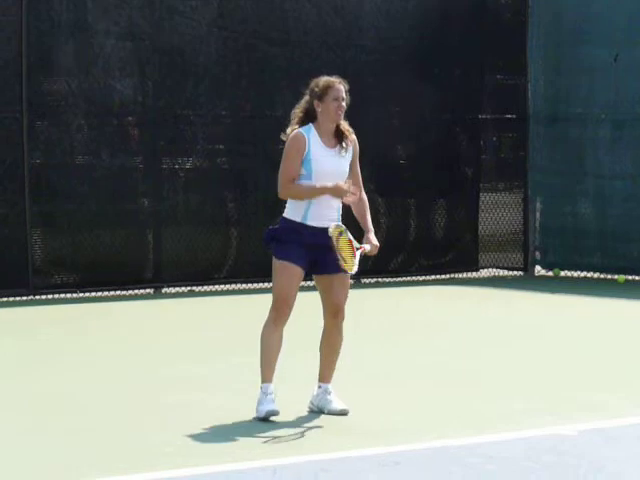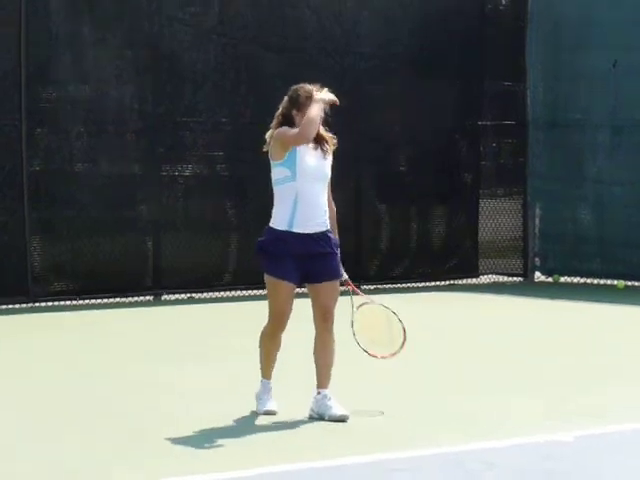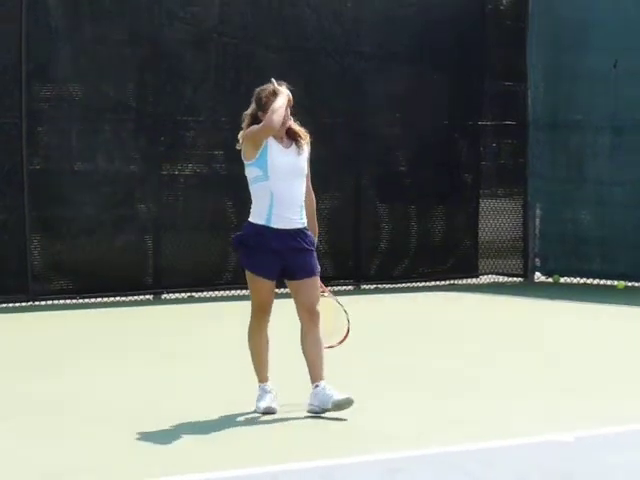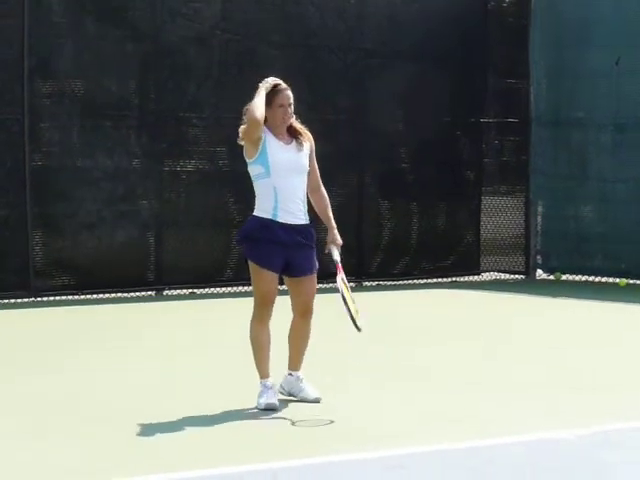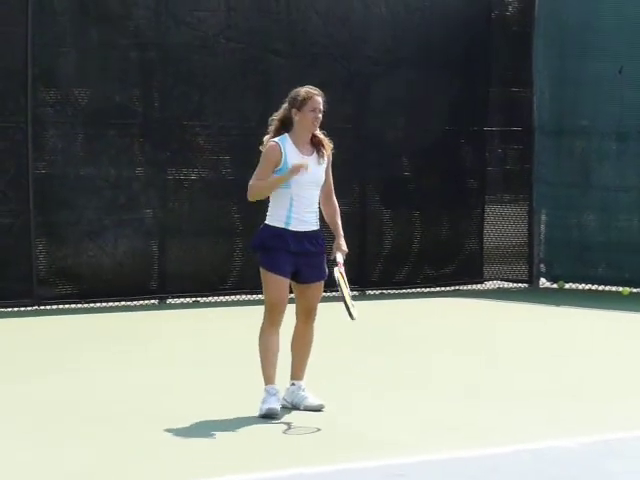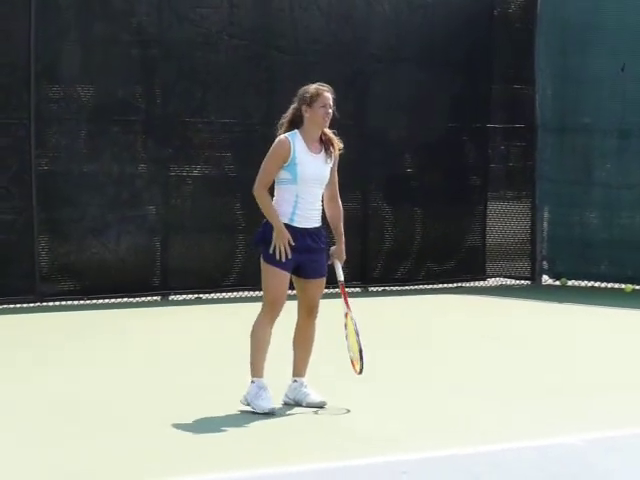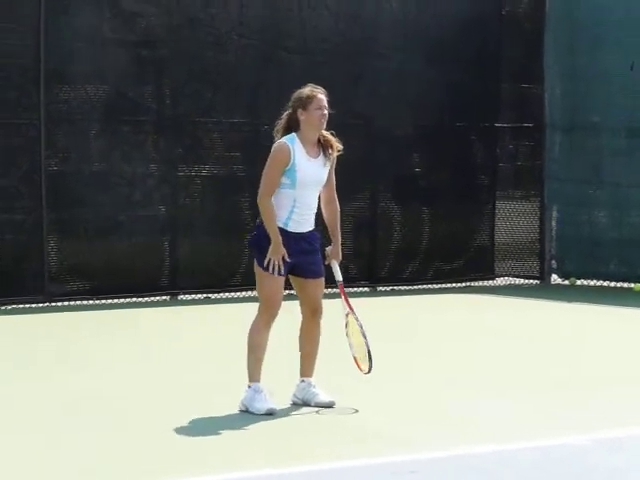
dt=0.4s
person 1, frame 1
left shoulder: (350, 142)
right shoulder: (299, 137)
left elbow: (358, 193)
right elbow: (285, 188)
left wrist: (369, 231)
right wrist: (326, 189)
left hip: (332, 235)
right hip: (295, 233)
left knee: (336, 314)
right knee: (280, 310)
left ankle: (323, 391)
right ankle: (266, 392)
person 1, frame 2
left shoulder: (326, 146)
right shoulder: (280, 138)
right elbow: (305, 135)
left wrist: (335, 238)
right wrist: (317, 100)
left hip: (321, 241)
right hip: (284, 241)
left knee: (326, 320)
right knee: (277, 321)
left ankle: (322, 397)
right ankle: (266, 386)
person 1, frame 3
left shoulder: (302, 141)
right shoulder: (252, 139)
right elbow: (273, 125)
left wrist: (313, 235)
right wrist: (281, 94)
left hip: (298, 237)
right hip: (263, 237)
left knee: (311, 314)
right knee: (261, 315)
left ankle: (320, 391)
right ankle: (265, 390)
person 1, frame 4
left shoulder: (304, 139)
right shoulder: (254, 138)
left elbow: (316, 189)
right elbow: (253, 118)
left wrist: (332, 228)
right wrist: (263, 87)
left hip: (301, 232)
right hip: (267, 231)
left knee: (305, 311)
right knee: (263, 309)
left ankle: (293, 378)
right ankle: (266, 386)
person 1, frame 5
left shoulder: (323, 150)
right shoulder: (277, 146)
right elbow: (253, 192)
left wrist: (339, 236)
right wrist: (286, 175)
left hip: (311, 240)
right hip: (279, 238)
left knee: (307, 317)
right knee: (274, 315)
left ankle: (296, 388)
right ankle: (270, 392)
person 1, frame 6
left shoulder: (331, 148)
right shoulder: (286, 143)
left elbow: (332, 199)
right elbow: (259, 189)
left wrist: (340, 241)
right wrist: (278, 227)
left hip: (314, 237)
right hip: (283, 236)
left knee: (310, 313)
right knee: (271, 308)
left ankle: (298, 385)
right ankle: (256, 386)
person 1, frame 7
left shoulder: (329, 150)
right shoulder: (284, 148)
left elbow: (329, 200)
right elbow: (264, 197)
left wrist: (336, 242)
right wrist: (275, 241)
left hip: (308, 238)
right hip: (276, 238)
left knee: (314, 312)
right knee: (268, 312)
left ankle: (305, 386)
right ankle: (253, 390)
